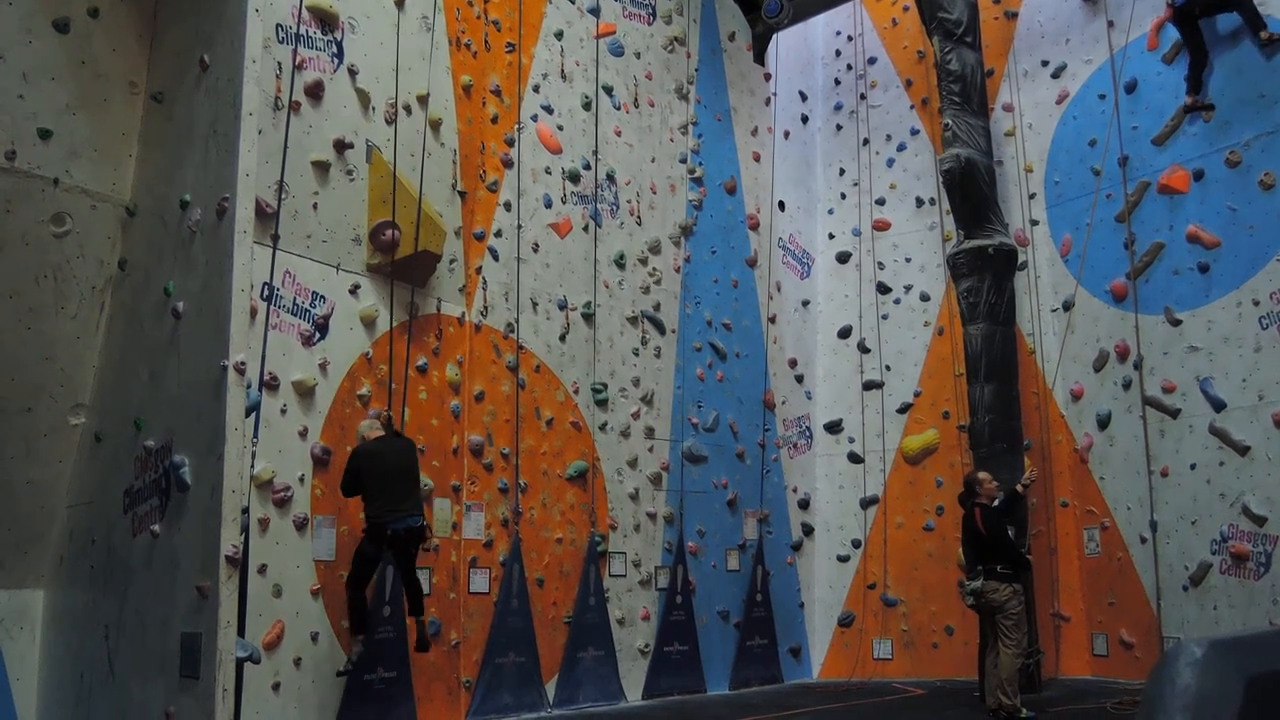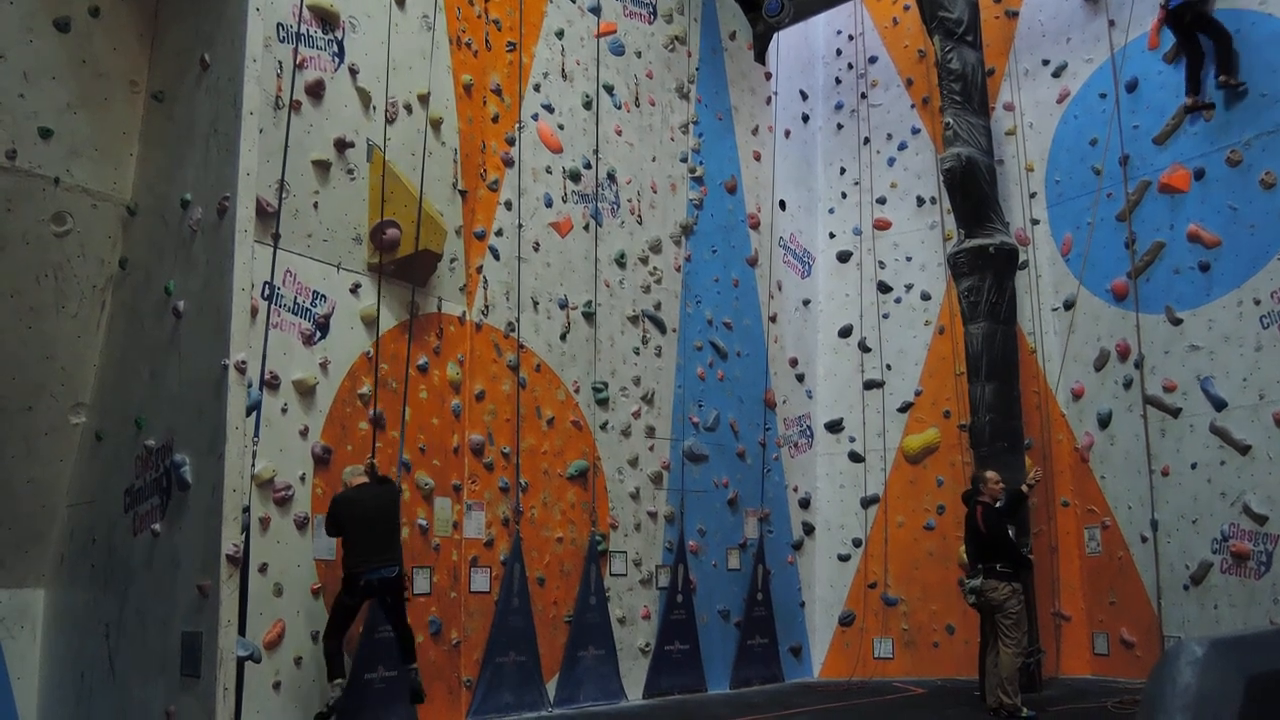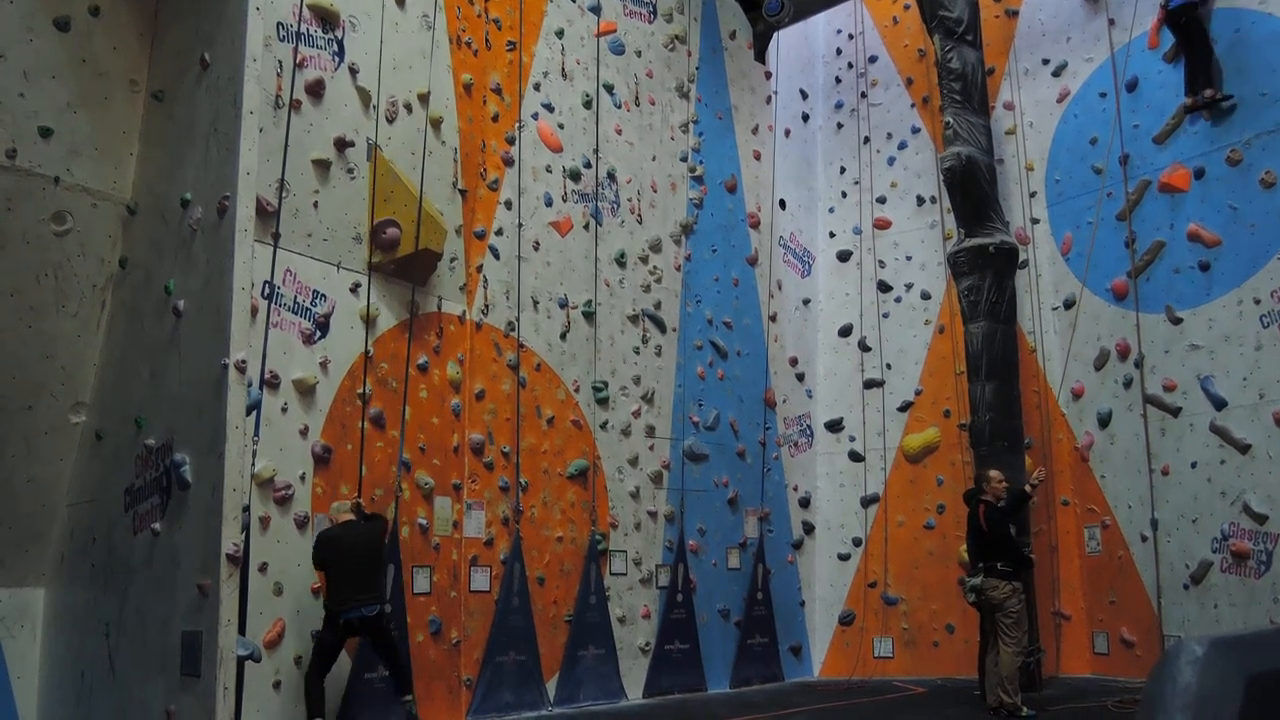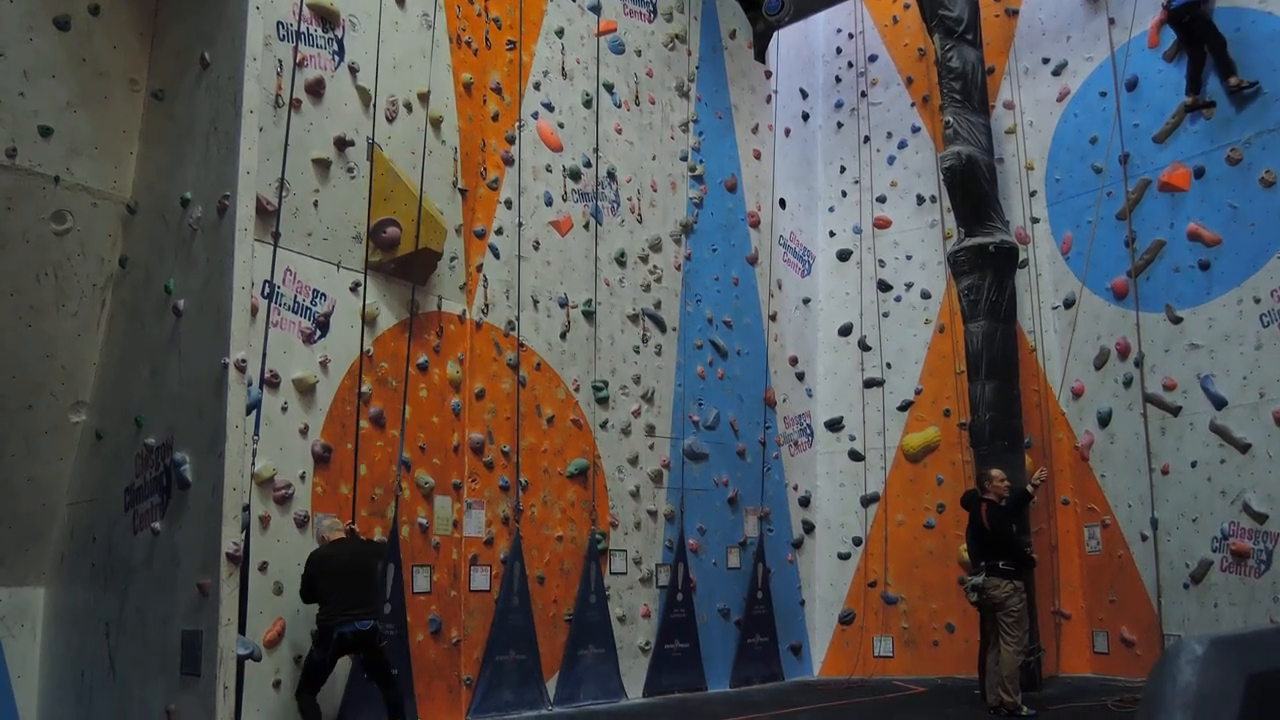
dt=0.4s
person 1, frame 1
left shoulder: (973, 514)
right shoulder: (987, 516)
left elbow: (1003, 510)
right elbow: (1006, 547)
left wrist: (1022, 486)
right wrist: (1026, 563)
left hip: (984, 585)
right hip: (1003, 585)
left knee: (994, 648)
right knee: (1012, 646)
person 1, frame 2
left shoulder: (977, 512)
right shoulder: (987, 514)
left elbow: (1007, 510)
right elbow: (1006, 545)
left wrist: (1028, 486)
right wrist: (1027, 561)
left hip: (985, 584)
right hip: (1003, 584)
left knee: (994, 647)
right knee: (1012, 646)
person 1, frame 3
left shoulder: (980, 510)
right shoulder: (989, 513)
left elbow: (1009, 510)
right elbow: (1008, 543)
left wrist: (1031, 485)
right wrist: (1028, 561)
left hip: (986, 583)
right hip: (1003, 583)
left knee: (993, 646)
right knee: (1012, 645)
person 1, frame 4
left shoulder: (981, 510)
right shoulder: (992, 513)
left elbow: (1011, 508)
right elbow: (1011, 542)
left wrist: (1033, 485)
right wrist: (1030, 561)
left hip: (988, 581)
right hip: (1005, 582)
left knee: (995, 645)
right knee: (1013, 644)
left ankle: (995, 701)
right ankle: (1010, 703)
person 2, frame 1
left shoulder: (361, 452)
right shoulder: (407, 447)
left elbow: (347, 490)
right wrist: (389, 427)
left hip: (381, 529)
right hip: (414, 524)
left knee: (355, 586)
right knee: (409, 575)
left ankle: (356, 649)
right ankle: (421, 632)
person 2, frame 2
left shoulder: (342, 499)
right shoulder: (389, 494)
left elbow: (331, 530)
right wrist: (374, 473)
left hip: (358, 579)
right hip: (392, 574)
left knee: (332, 636)
right knee: (400, 625)
left ankle: (336, 690)
right ankle: (414, 681)
person 2, frame 3
left shoulder: (326, 536)
right shoulder: (374, 531)
left elbow: (319, 564)
right wrist: (362, 512)
left hip: (340, 616)
right hip: (373, 613)
left knee: (314, 675)
right knee: (396, 663)
person 2, frame 4
left shoulder: (318, 557)
right shoulder: (368, 549)
left elbow: (306, 596)
right elbow: (383, 549)
right wrist: (359, 539)
left hip: (332, 632)
right hip: (367, 630)
left knee: (305, 692)
right knee: (387, 683)
